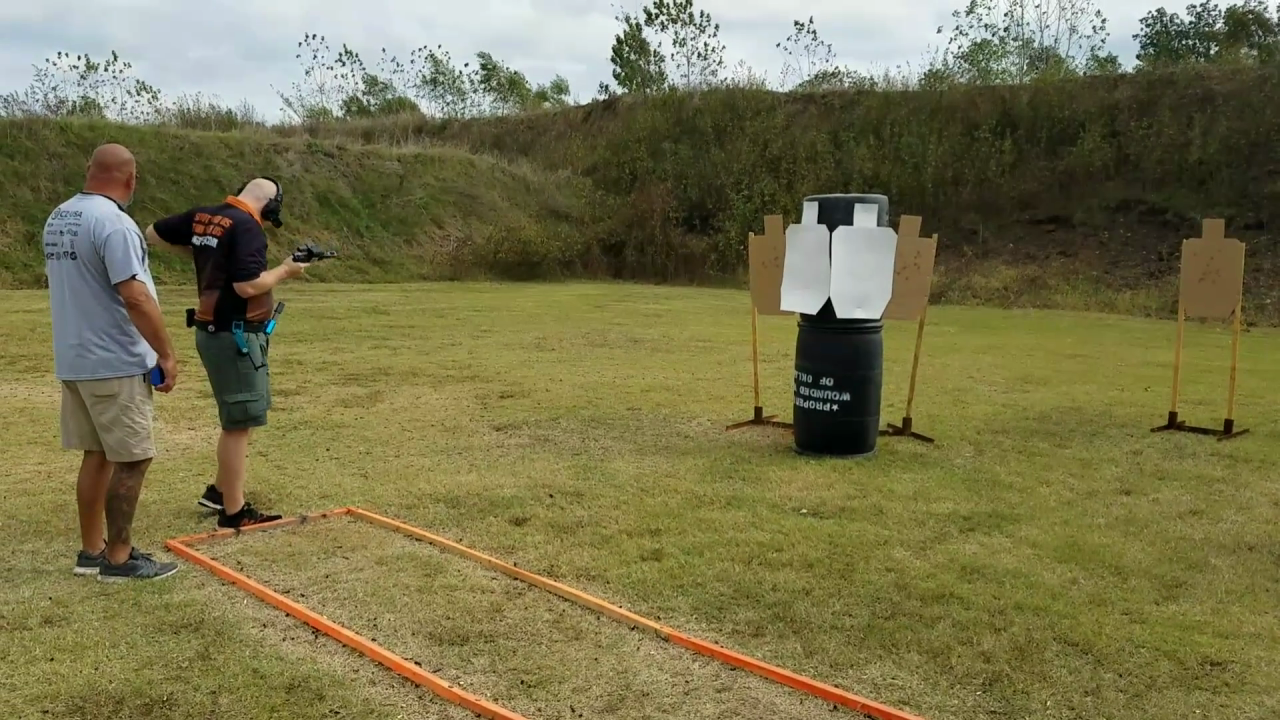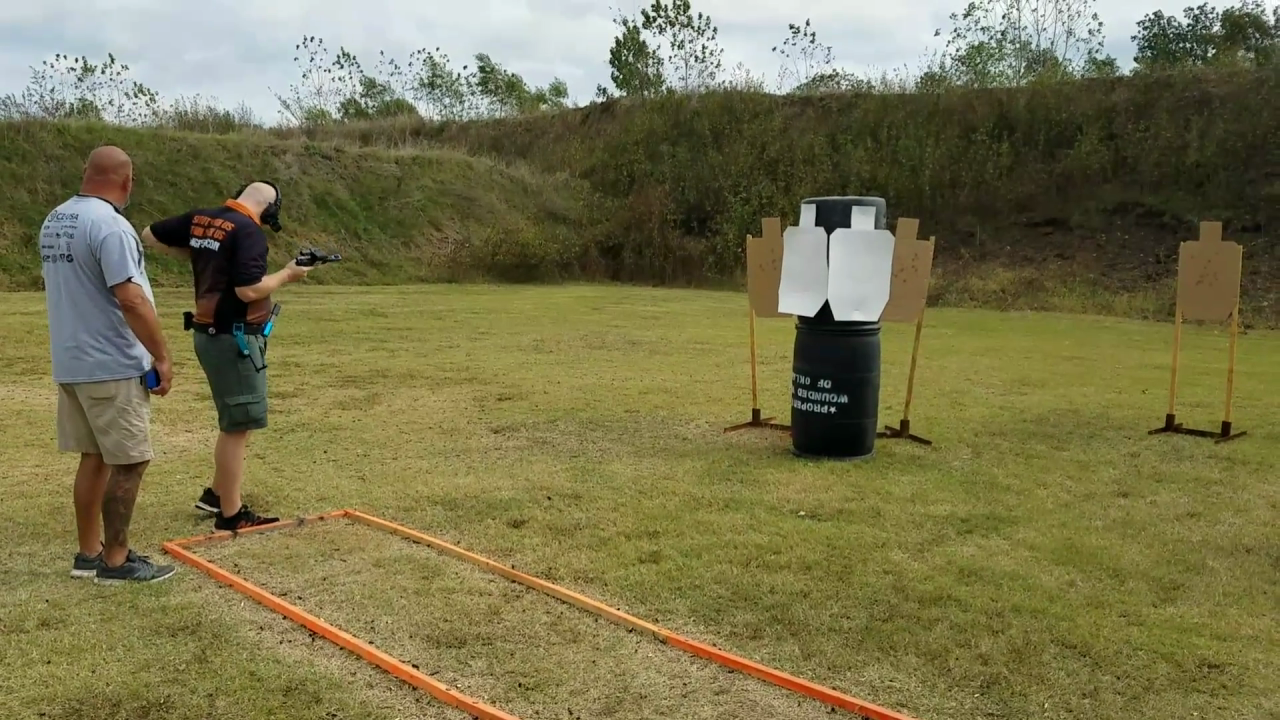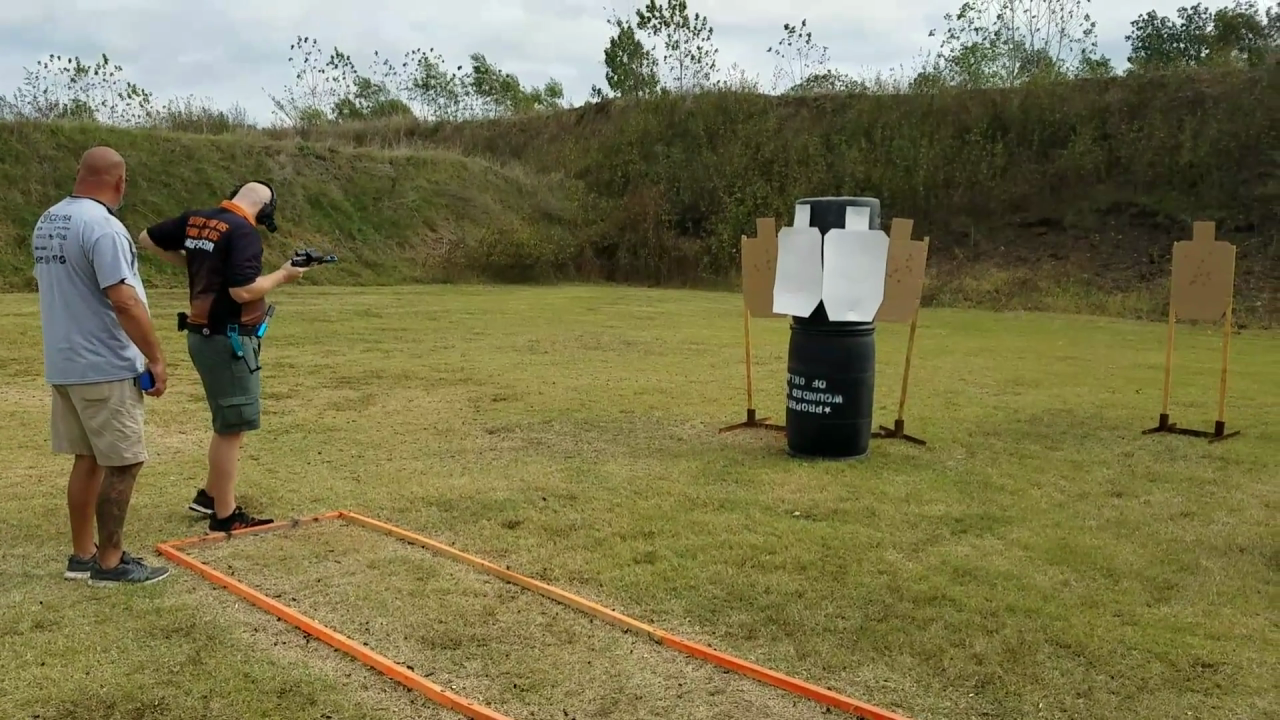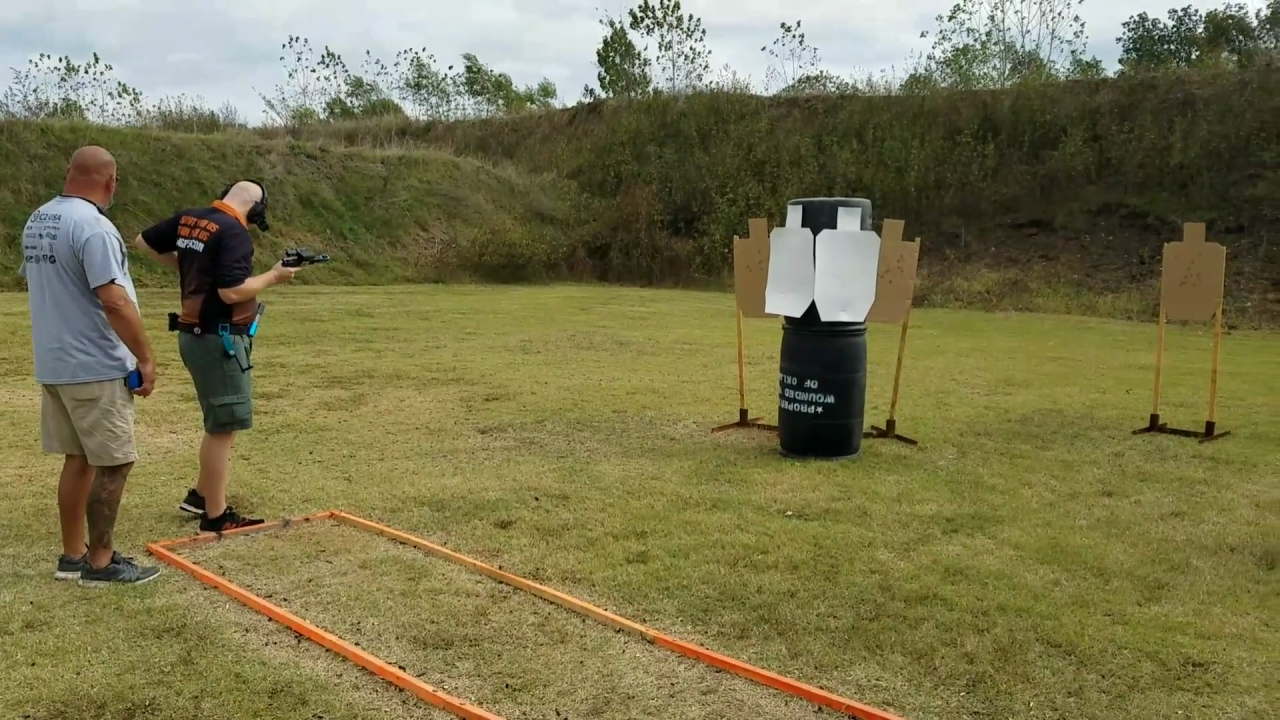
dt=0.2s
person 1, frame 1
left shoulder: (57, 218)
right shoulder: (113, 223)
right elbow: (136, 298)
right wrist: (166, 354)
left hip: (75, 361)
right hip: (114, 364)
left knee: (97, 455)
right knee: (131, 459)
left ankle: (92, 550)
right ankle: (118, 557)
person 1, frame 2
left shoulder: (54, 221)
right shoulder: (109, 225)
right elbow: (131, 301)
right wrist: (161, 357)
left hip: (71, 363)
right hip: (111, 366)
left knee: (94, 457)
right knee: (128, 461)
left ankle: (89, 552)
right ankle: (115, 560)
person 1, frame 3
left shoulder: (47, 222)
right shoulder: (102, 226)
right elbow: (124, 302)
right wrist: (155, 358)
left hip: (65, 365)
right hip: (104, 368)
left knee: (88, 459)
right knee: (122, 463)
left ankle: (83, 554)
right ankle: (109, 562)
person 1, frame 4
left shoulder: (37, 221)
right shoulder: (92, 226)
right elbow: (114, 302)
right wrist: (145, 358)
left hip: (55, 364)
right hip: (94, 367)
left knee: (78, 459)
right knee: (112, 463)
left ankle: (73, 554)
right ankle: (100, 562)
person 2, frame 1
left shoulder: (202, 217)
right shoulder: (247, 226)
left elbow: (153, 233)
right elbow: (247, 286)
right wrist: (285, 270)
left hip: (218, 331)
right hip: (234, 335)
left knee: (240, 418)
right knee: (240, 423)
left ankle: (219, 491)
right ankle: (233, 511)
person 2, frame 2
left shoulder: (199, 219)
right shoulder: (248, 230)
left elbow: (149, 235)
right elbow: (249, 290)
right wrist: (287, 274)
left hip: (212, 334)
right hip: (233, 337)
left knee: (235, 421)
right knee: (238, 425)
left ankle: (216, 494)
right ankle: (230, 513)
person 2, frame 3
left shoulder: (195, 220)
right shoulder: (243, 231)
left elbow: (147, 239)
right elbow: (242, 291)
right wrist: (282, 275)
left hip: (206, 334)
right hip: (226, 338)
left knee: (228, 422)
right knee: (232, 427)
left ankle: (210, 495)
right ankle: (224, 515)
person 2, frame 4
left shoulder: (187, 220)
right shoulder: (233, 231)
left elbow: (143, 242)
right elbow: (232, 291)
right wrist: (273, 276)
left hip: (197, 334)
right hip: (218, 338)
left knee: (219, 421)
right knee: (223, 426)
left ankle: (200, 495)
right ankle: (215, 515)
